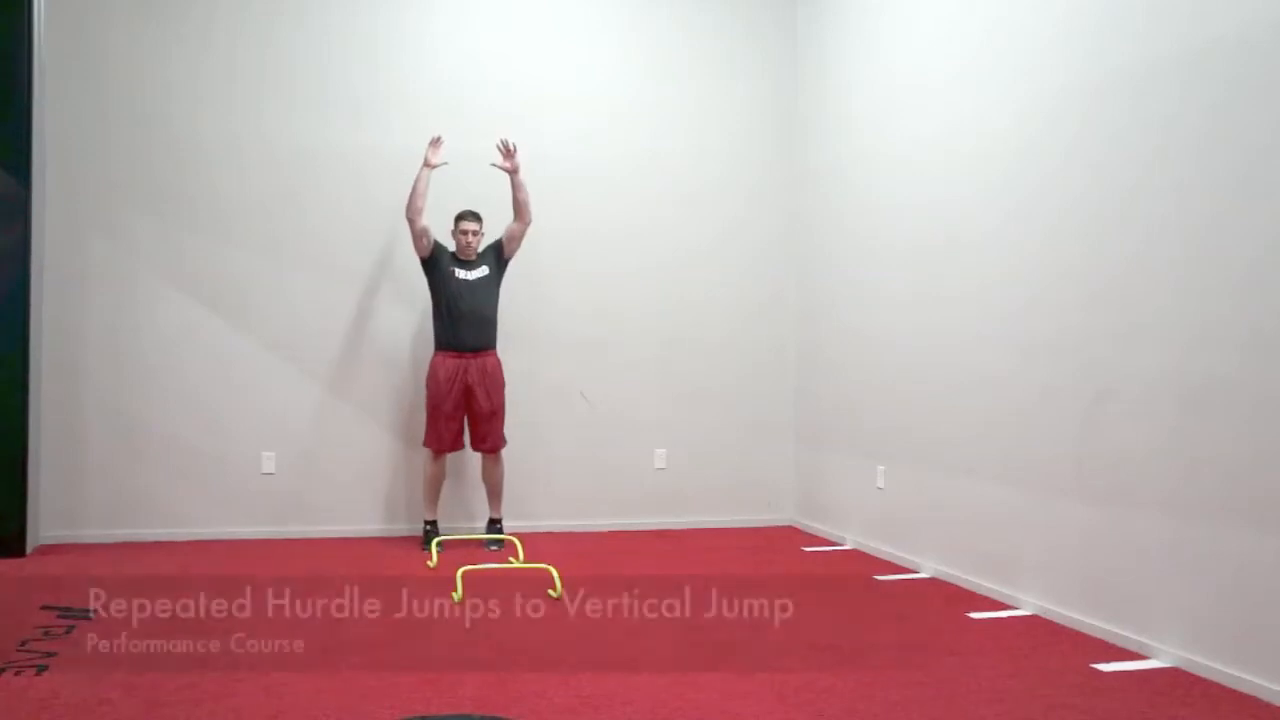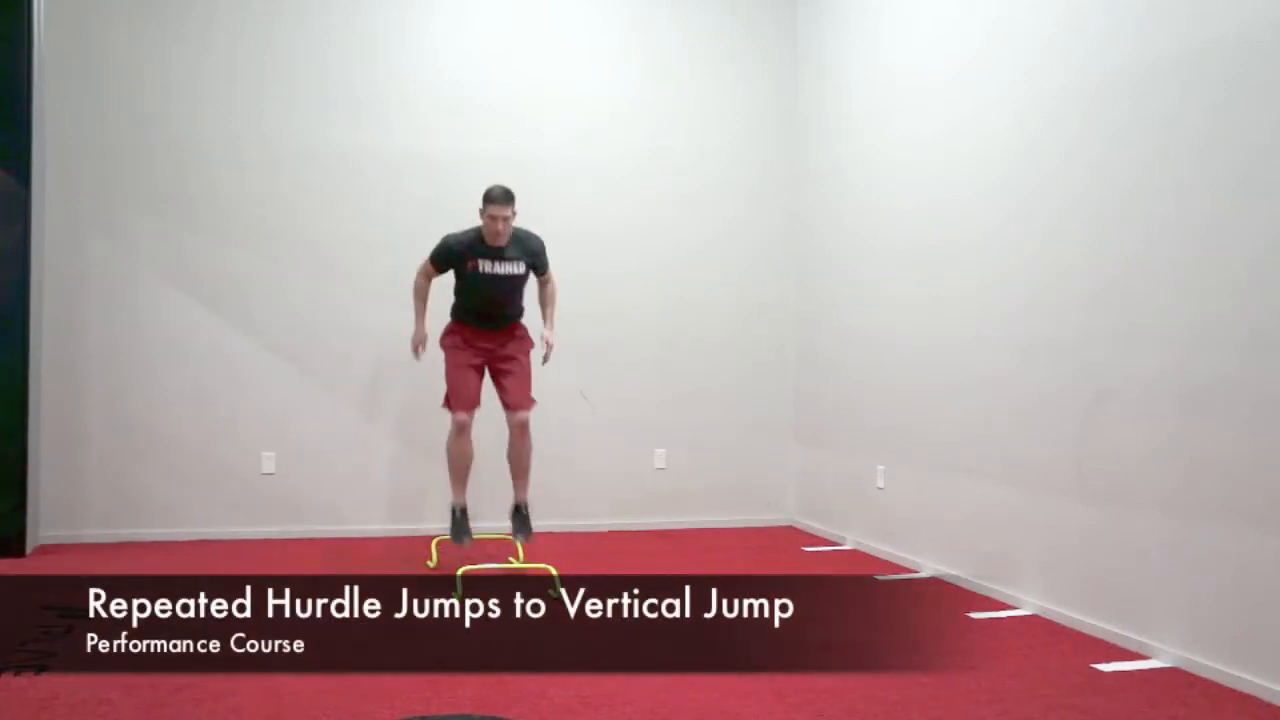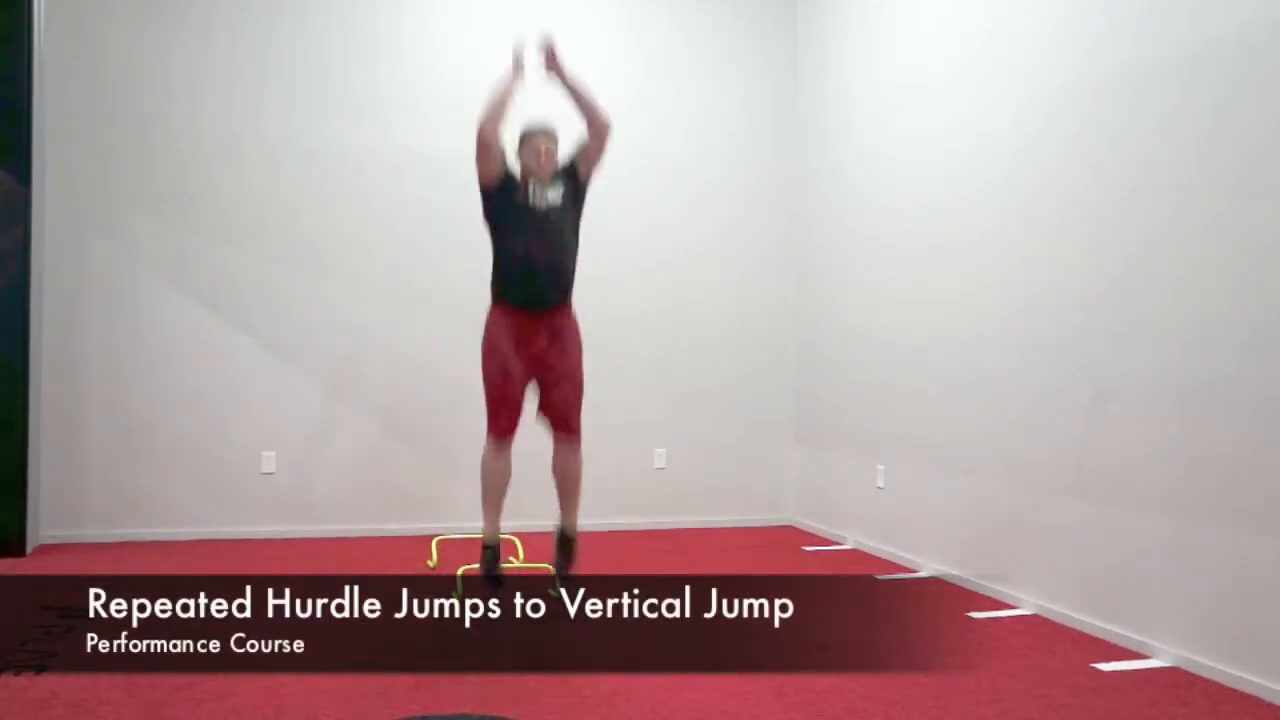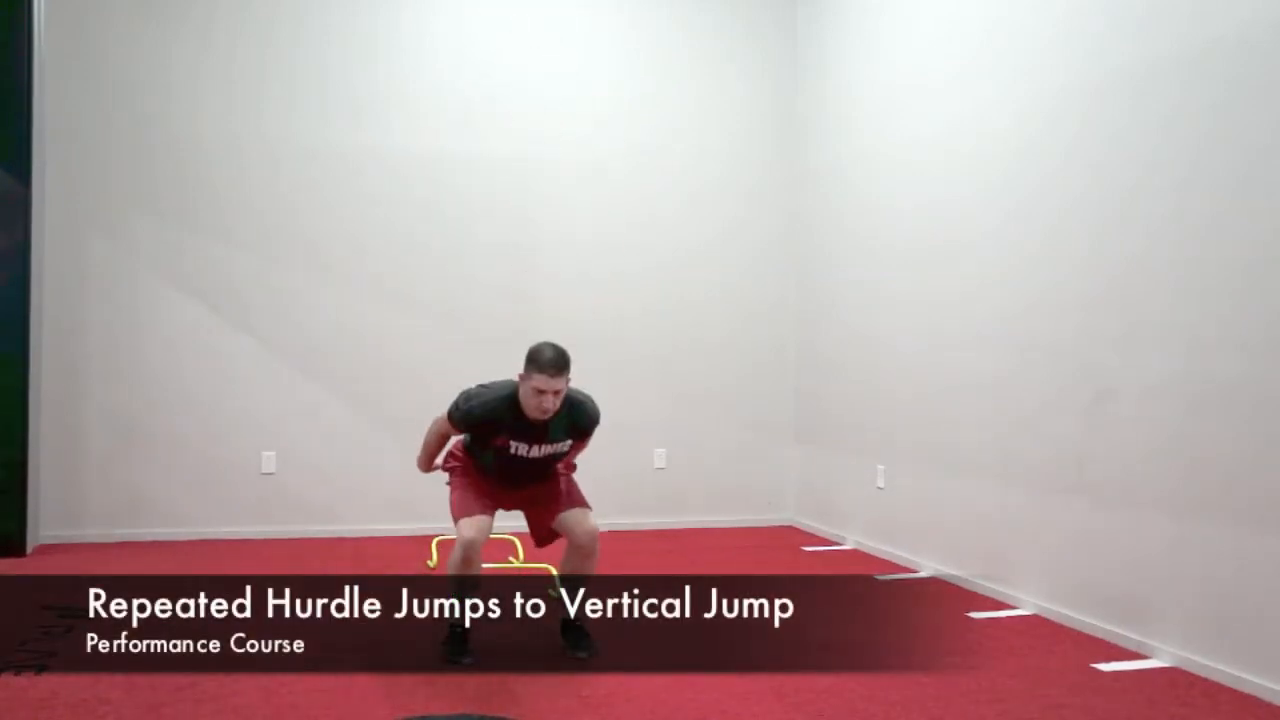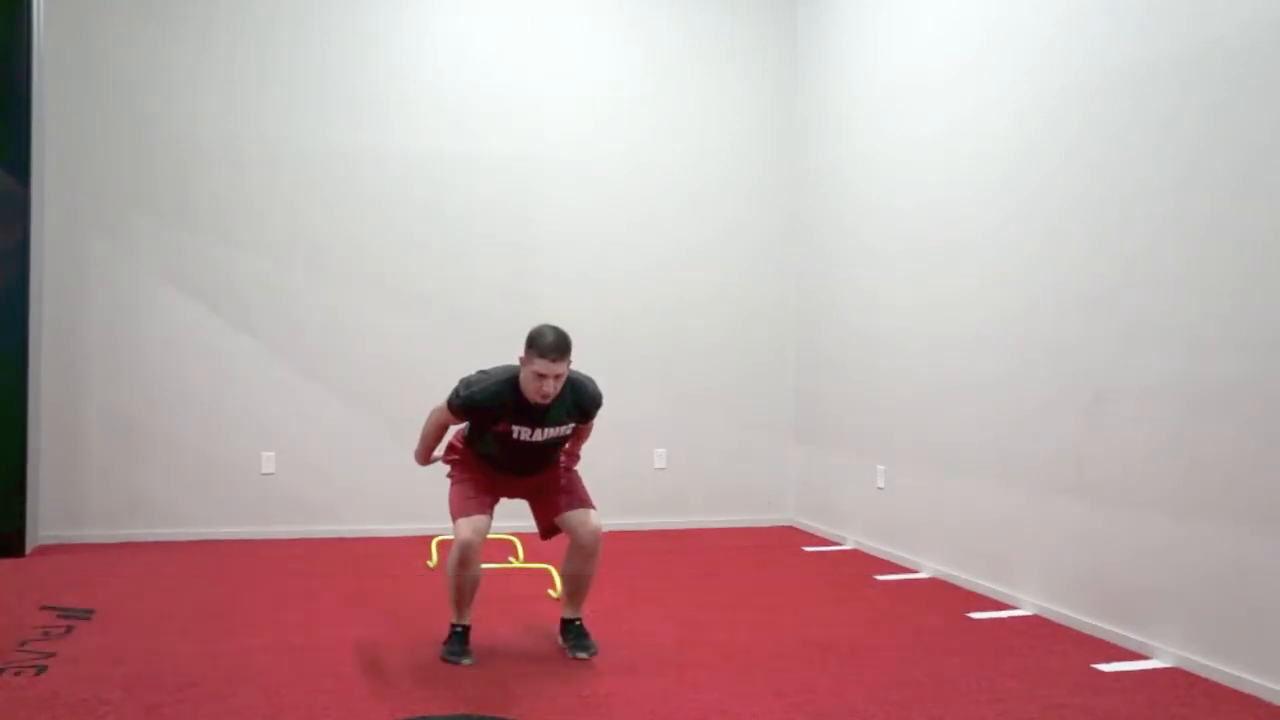
dt=1s
person 1, frame 1
left shoulder: (495, 259)
right shoulder: (438, 260)
left elbow: (523, 221)
right elbow: (413, 219)
left wrist: (513, 172)
right wrist: (427, 168)
left hip: (486, 366)
right hip: (446, 366)
left knee: (491, 449)
right knee: (438, 450)
left ankle: (495, 523)
right ankle: (430, 524)
person 1, frame 2
left shoulder: (531, 245)
right shoulder: (457, 244)
left elbow: (547, 280)
right elbow: (424, 275)
left wrist: (549, 327)
right wrist: (420, 324)
left hip: (510, 339)
right hip: (464, 338)
left knee: (520, 422)
right knee: (461, 422)
left ankle: (520, 507)
right ankle: (459, 511)
person 1, frame 3
left shoulder: (570, 183)
right shoulder: (502, 188)
left elbow: (601, 128)
right elbow: (485, 135)
left wrist: (561, 73)
right wrist: (515, 74)
left hip: (559, 328)
right hip: (508, 328)
left knee: (567, 437)
right knee: (500, 439)
left ankle: (567, 533)
right ankle: (490, 543)
person 1, frame 4
left shoulder: (582, 410)
right shoulder: (485, 404)
right elbow: (441, 426)
left wrist: (562, 462)
right wrist: (425, 463)
left hip: (543, 477)
right hip: (479, 473)
left knee: (587, 534)
right knee: (470, 539)
left ankle: (571, 623)
right ankle: (458, 629)
person 1, frame 5
left shoulder: (585, 394)
right shoulder: (484, 391)
right elbow: (440, 417)
left wrist: (571, 455)
right wrist: (423, 456)
left hip: (546, 466)
right hip: (480, 463)
left knee: (589, 532)
right knee: (468, 539)
left ankle: (572, 621)
right ankle: (459, 627)
